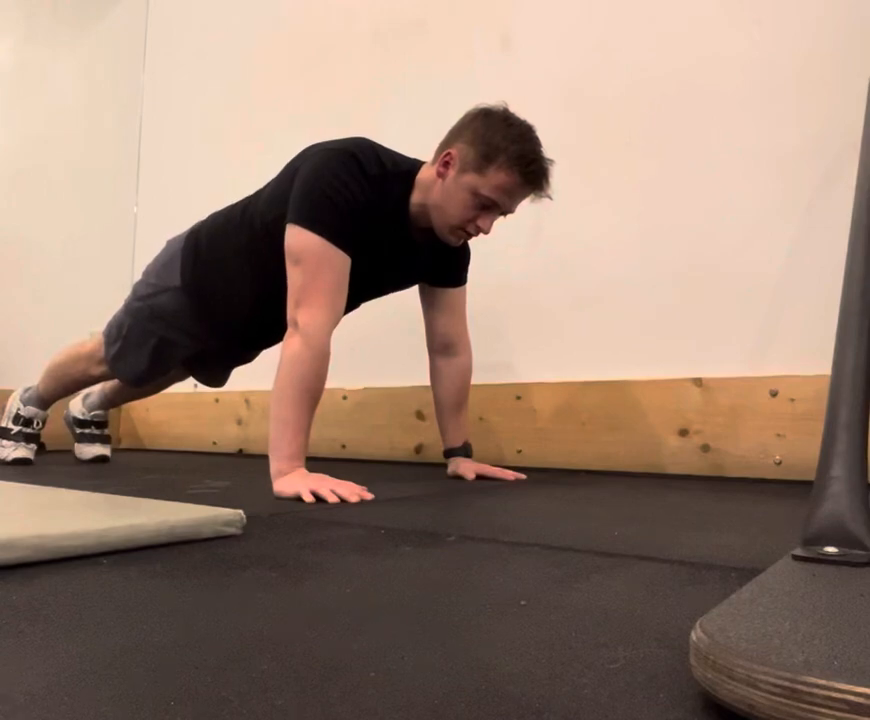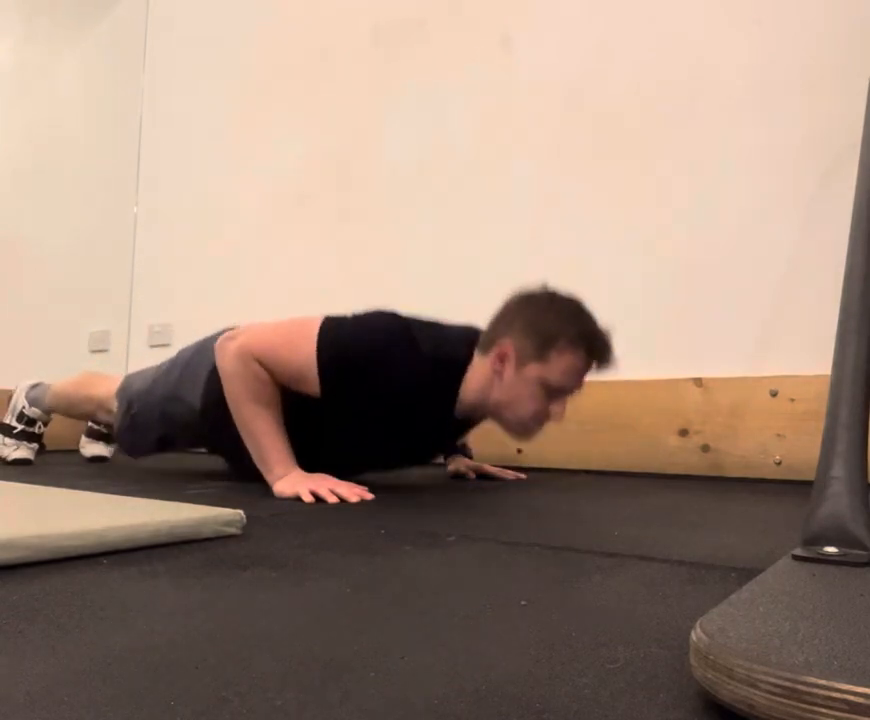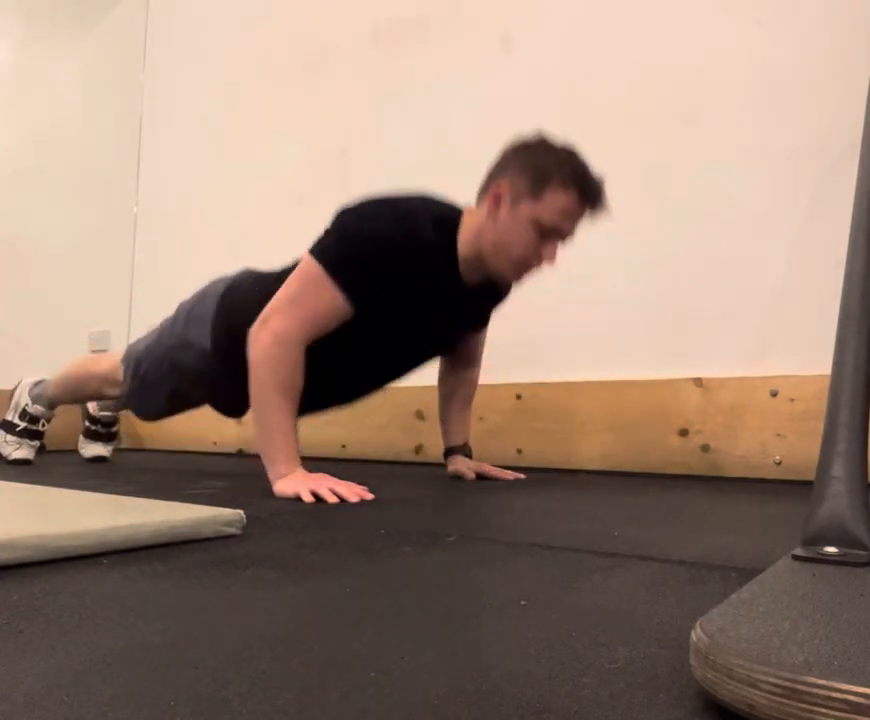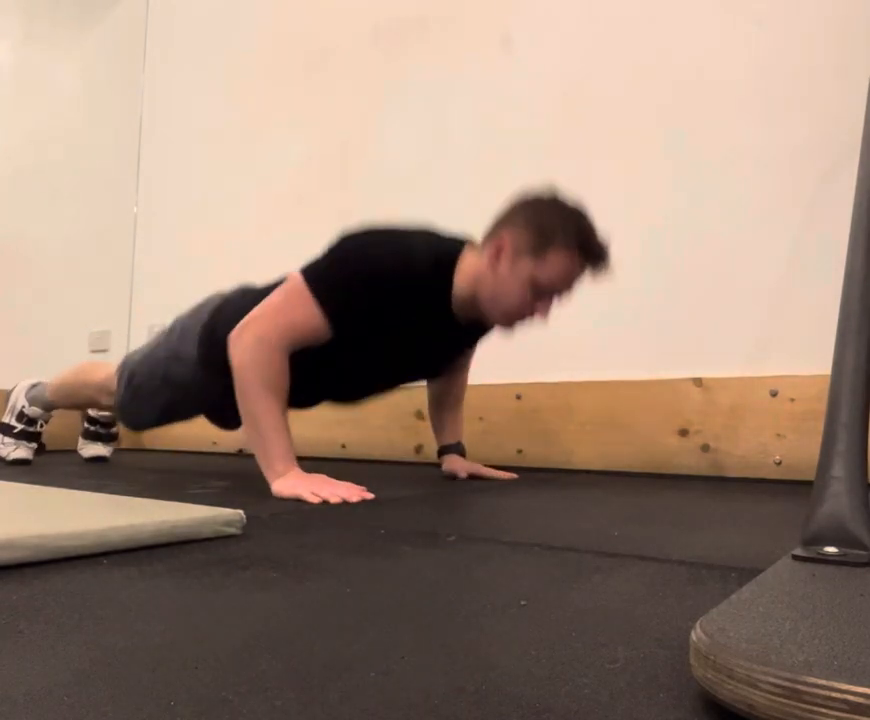
dt=1s
person 1, frame 1
left shoulder: (446, 240)
right shoulder: (343, 175)
left elbow: (450, 348)
right elbow: (309, 328)
left wrist: (458, 452)
right wrist: (287, 469)
left hip: (245, 323)
right hip: (194, 281)
left knee: (159, 377)
right knee: (111, 360)
left ankle: (89, 411)
person 1, frame 2
left shoulder: (483, 369)
right shoulder: (394, 357)
right elbow: (239, 348)
left wrist: (457, 450)
right wrist: (285, 473)
left hip: (277, 394)
right hip: (221, 384)
right knee: (121, 412)
person 1, frame 3
left shoulder: (489, 277)
right shoulder: (389, 232)
left elbow: (460, 361)
right elbow: (270, 335)
left wrist: (458, 451)
right wrist: (287, 471)
left hip: (269, 349)
right hip: (225, 329)
right knee: (130, 383)
left ankle: (101, 413)
person 1, frame 4
left shoulder: (475, 294)
right shoulder: (389, 267)
left elbow: (449, 357)
right elbow: (253, 340)
left wrist: (451, 449)
right wrist: (283, 471)
left hip: (260, 350)
right hip: (220, 344)
right knee: (125, 391)
left ankle: (97, 421)
